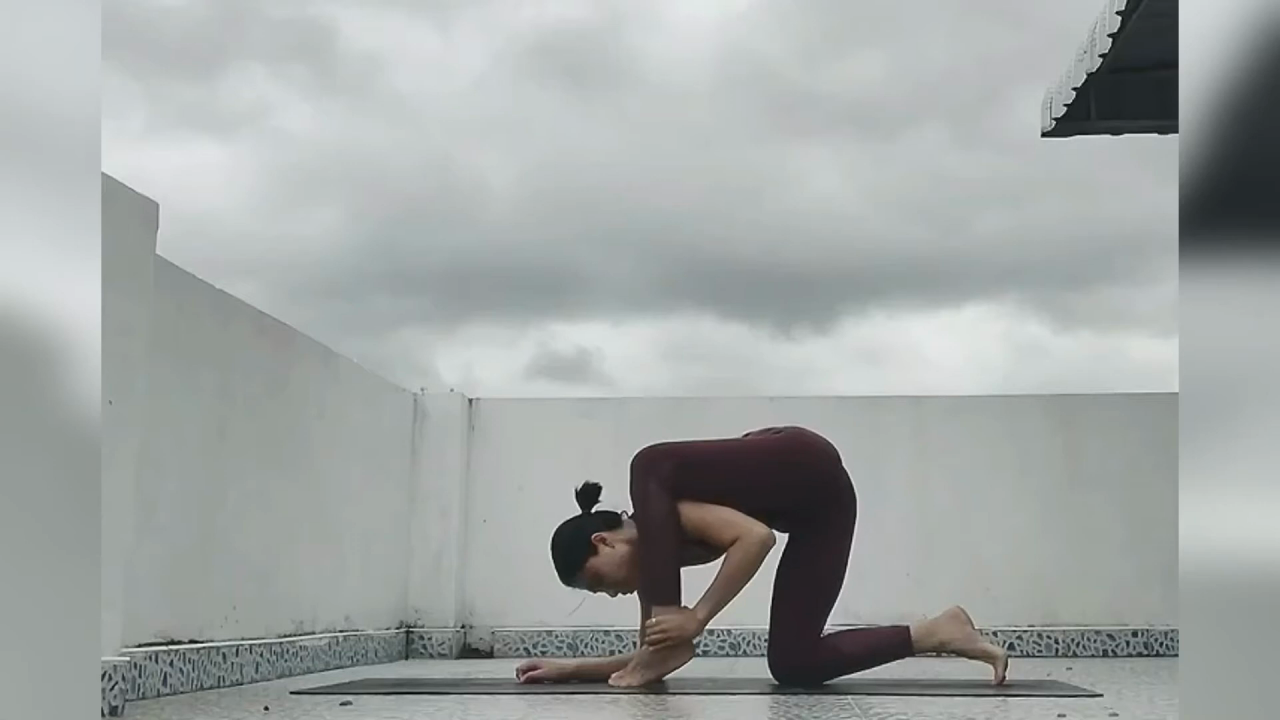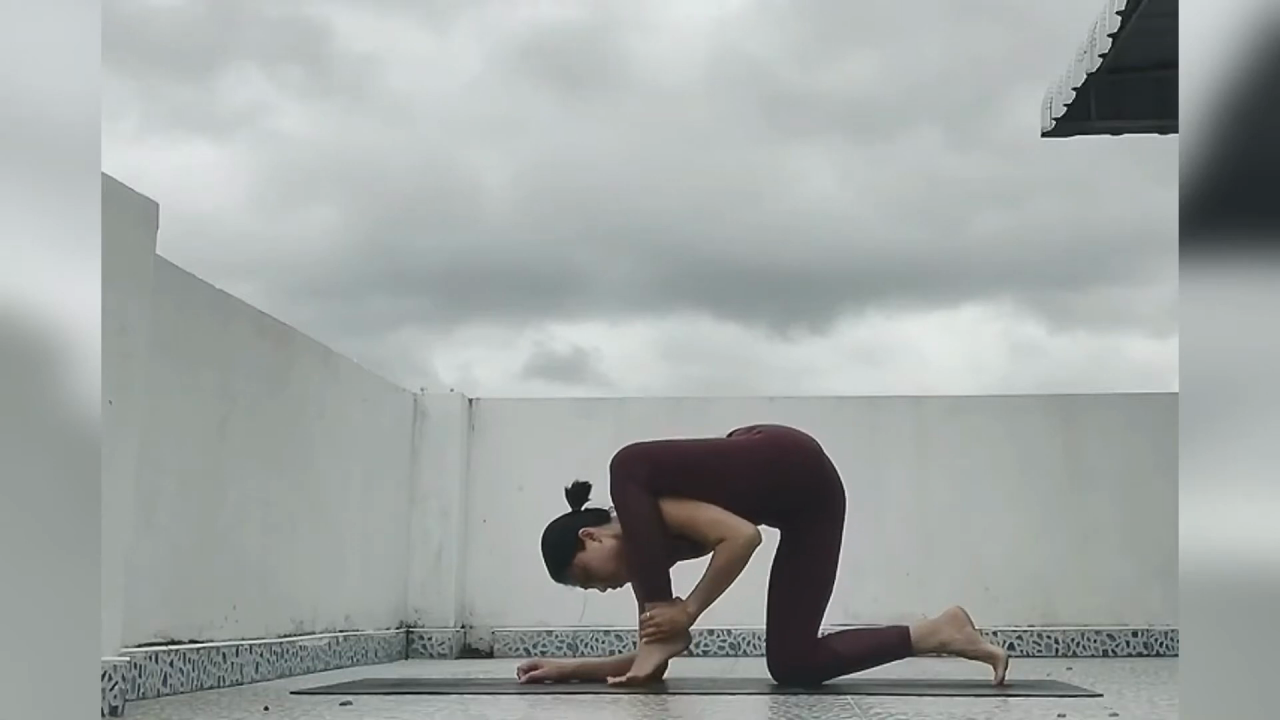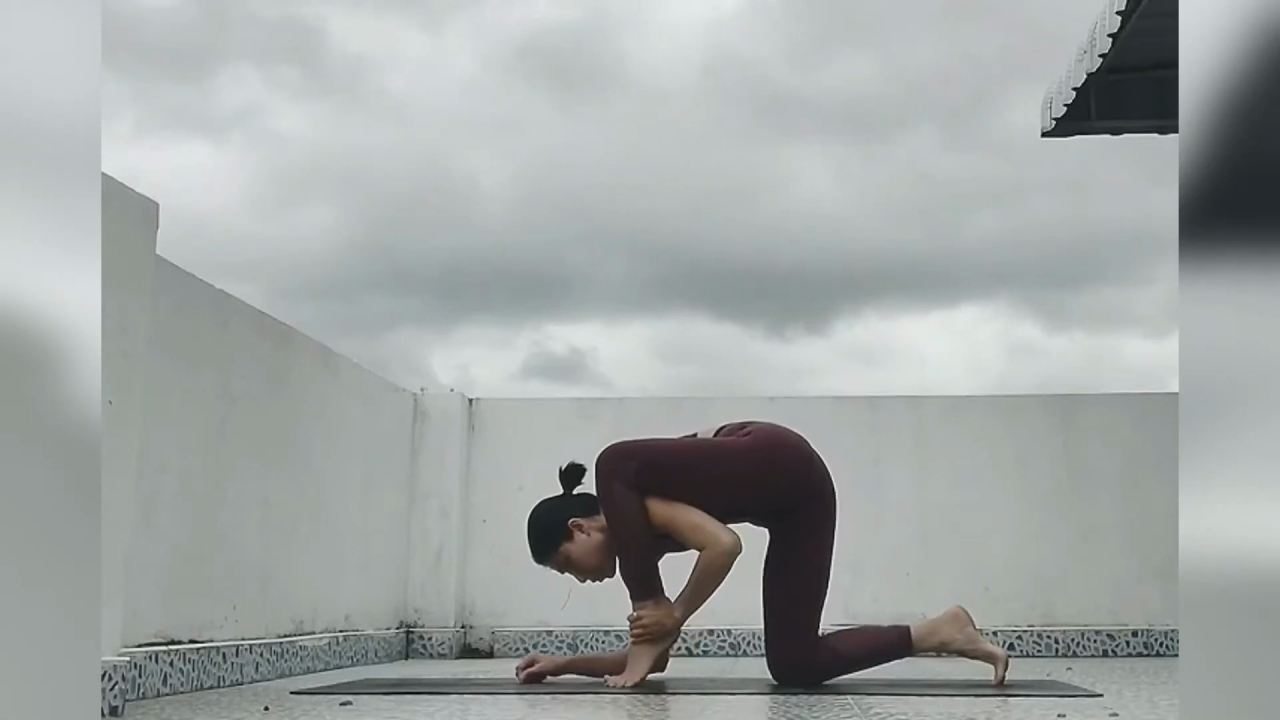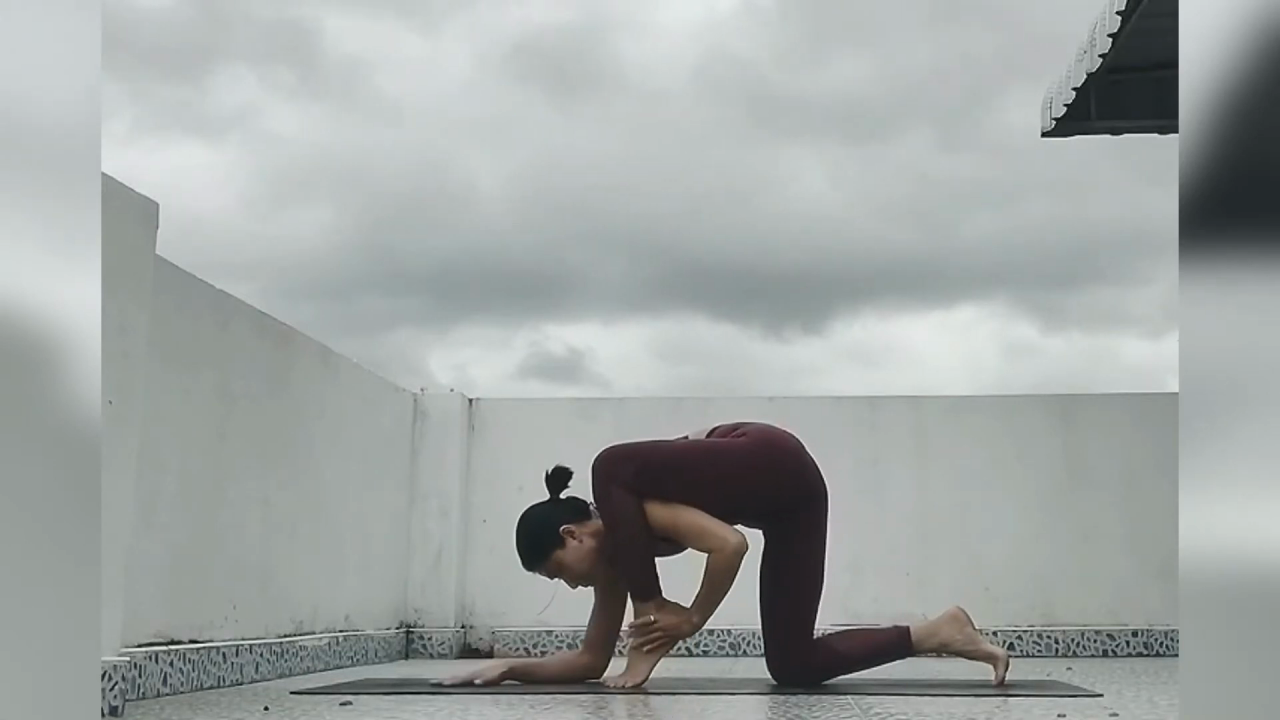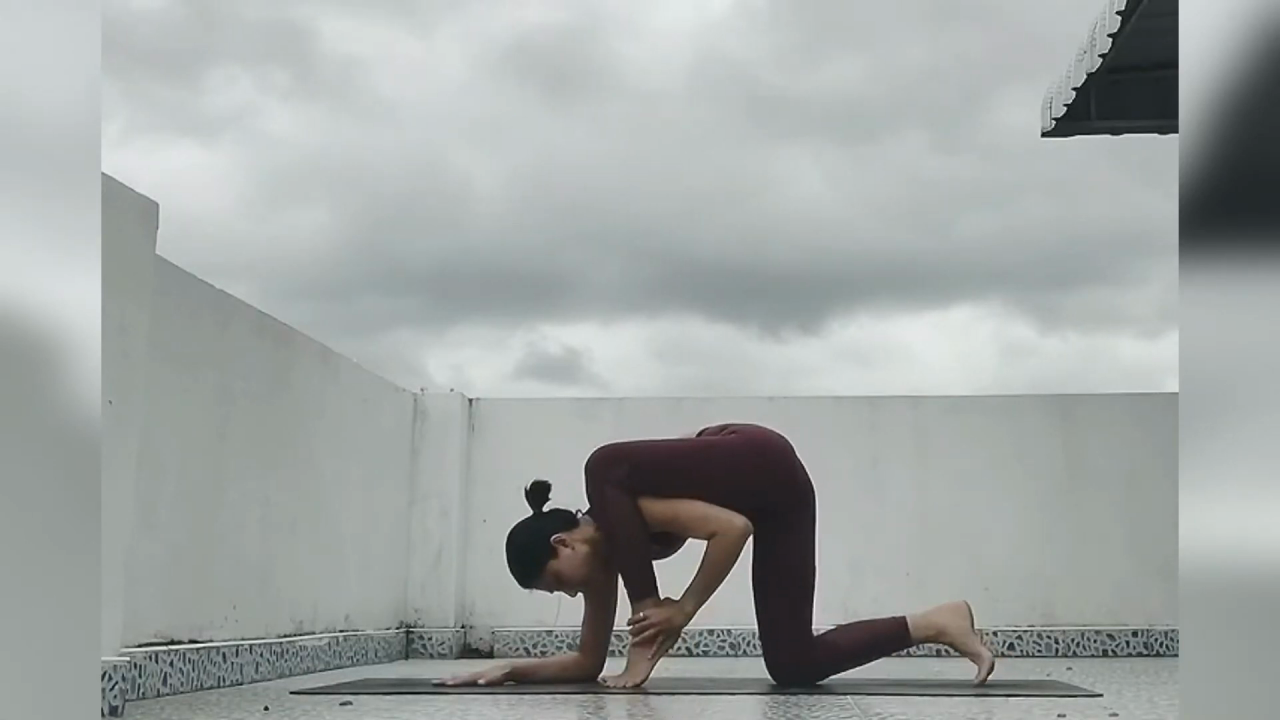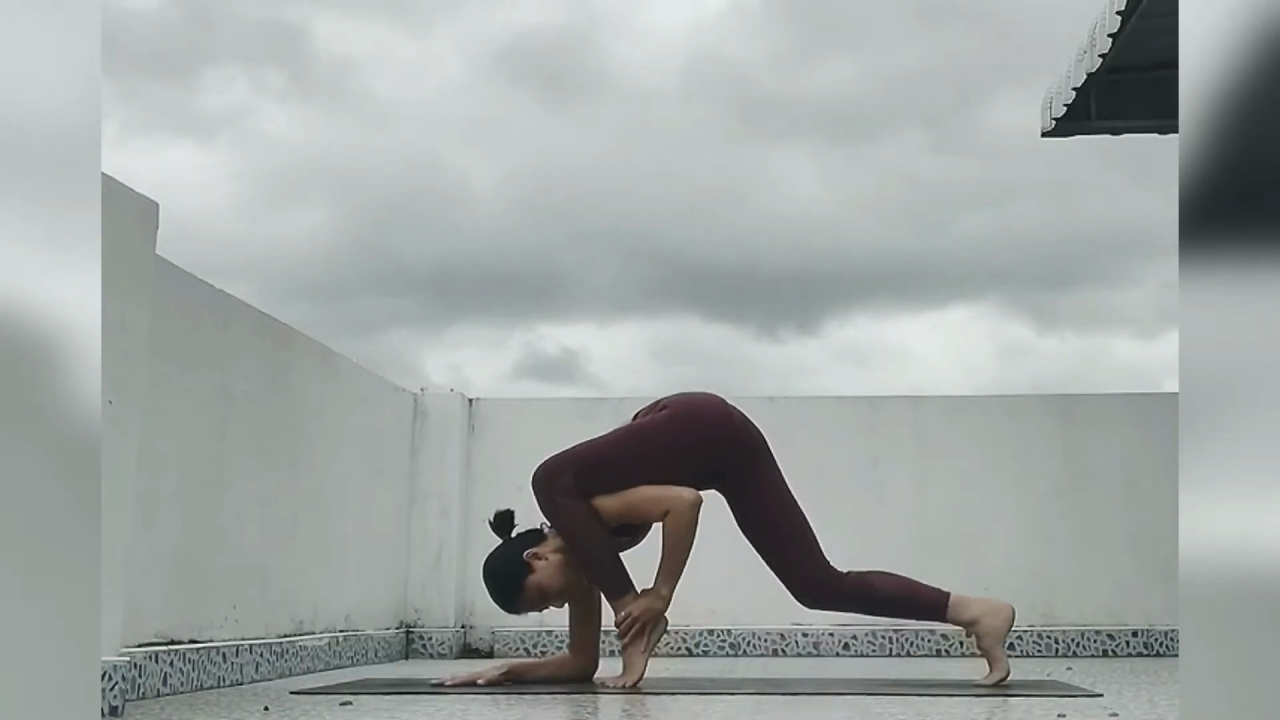
dt=0.7s
person 1, frame 1
left shoulder: (655, 501)
right shoulder: (650, 554)
left elbow: (757, 536)
right elbow: (647, 662)
left wrist: (696, 619)
right wrist: (568, 668)
left hip: (811, 468)
right hip: (818, 507)
left knee: (651, 465)
right knee: (793, 665)
left ankle: (670, 637)
right ankle: (941, 632)
person 1, frame 2
left shoulder: (639, 496)
right shoulder: (647, 550)
left elbow: (742, 536)
right elbow: (651, 666)
left wrist: (686, 612)
right wrist: (568, 668)
left hip: (797, 467)
right hip: (809, 500)
left knee: (628, 465)
right knee: (793, 665)
right ankle: (942, 633)
person 1, frame 3
left shoulder: (630, 496)
right shoulder: (636, 541)
left elbow: (724, 545)
right elbow: (650, 661)
left wrist: (672, 616)
right wrist: (566, 664)
left hip: (784, 464)
right hip: (798, 498)
left knee: (613, 463)
right knee: (794, 665)
right ankle: (943, 632)
person 1, frame 4
left shoulder: (619, 496)
right shoulder: (613, 553)
left elbow: (730, 544)
right elbow: (590, 660)
left wrist: (692, 619)
right wrist: (509, 668)
left hip: (780, 466)
right hip: (788, 499)
left knee: (610, 467)
right knee: (795, 665)
right ankle: (941, 633)
person 1, frame 5
left shoulder: (611, 497)
right shoulder: (601, 555)
left elbow: (733, 528)
right elbow: (586, 662)
left wrist: (684, 609)
right wrist: (511, 669)
left hip: (769, 468)
right hip: (767, 495)
right knee: (794, 666)
right ankle: (936, 623)
person 1, frame 6
left shoulder: (560, 490)
right shoulder: (577, 552)
left elbow: (684, 503)
right elbow: (581, 662)
left wrist: (660, 596)
right wrist: (509, 670)
left hip: (714, 432)
right hip: (713, 454)
right knee: (820, 585)
right ankle: (973, 612)
